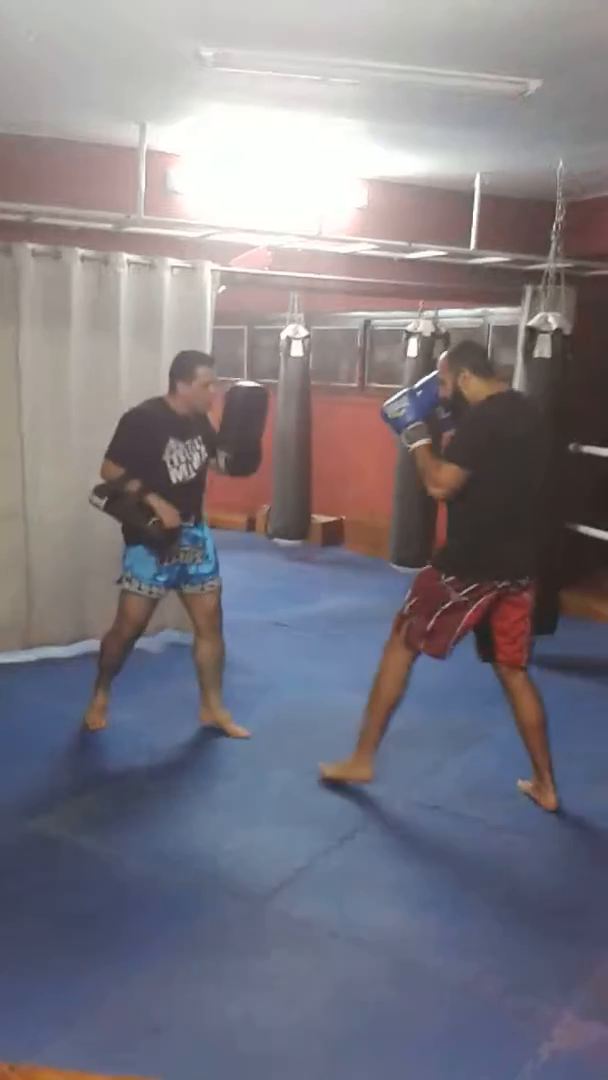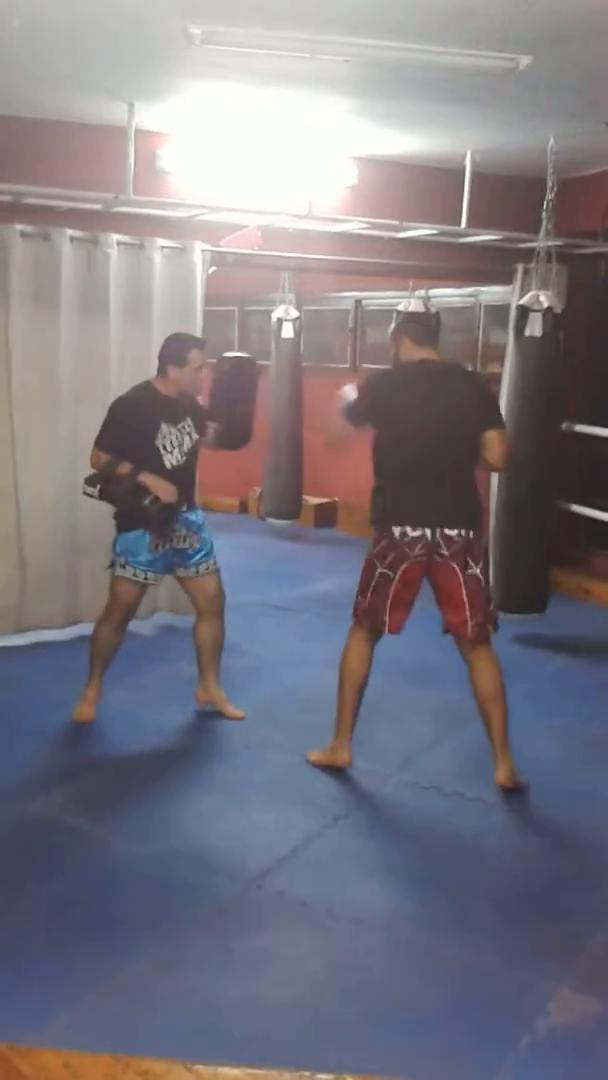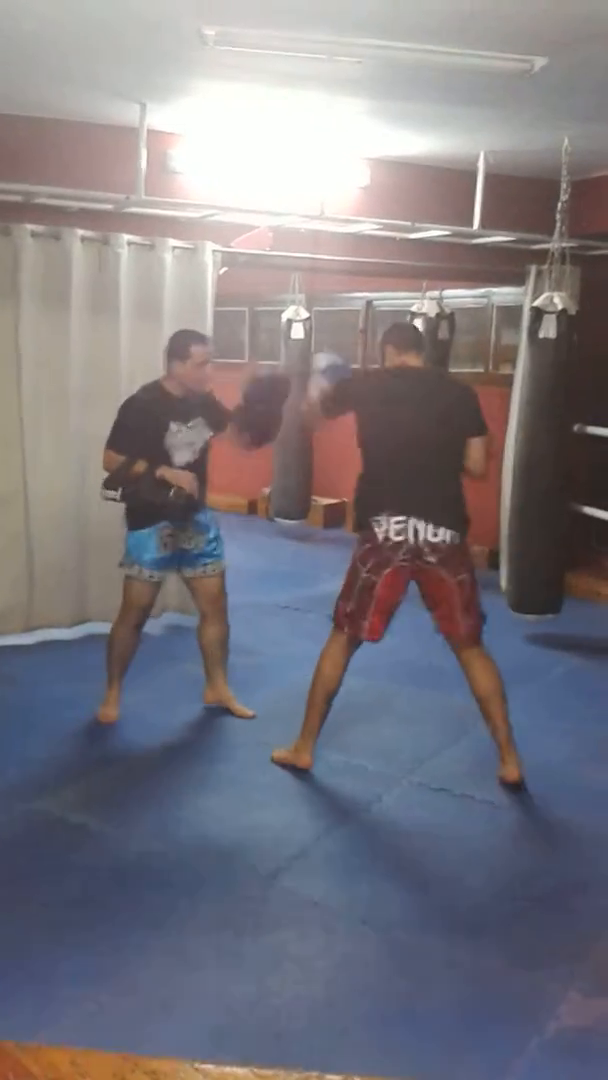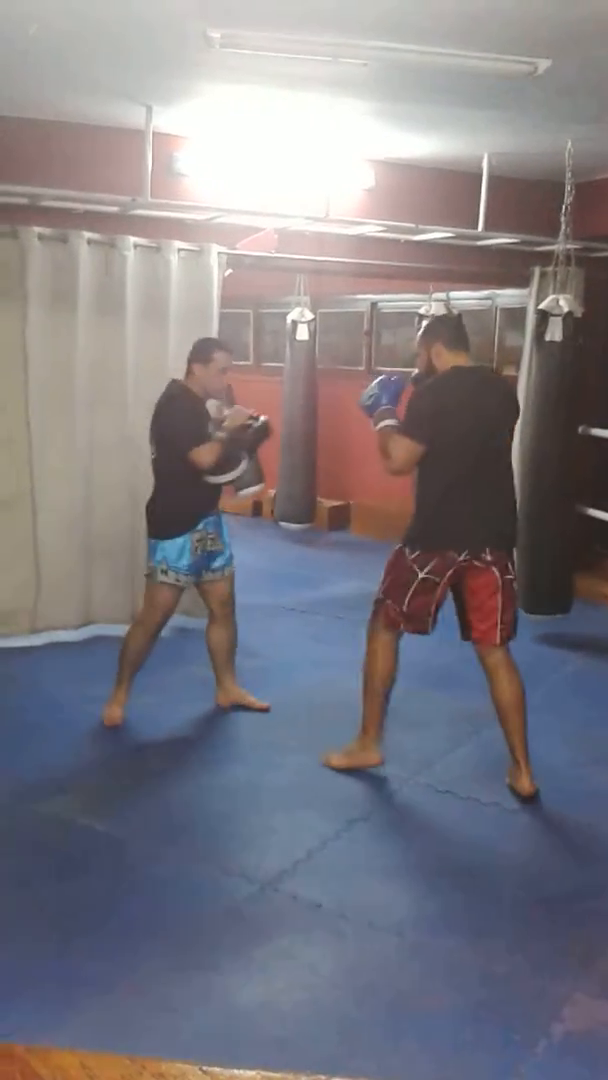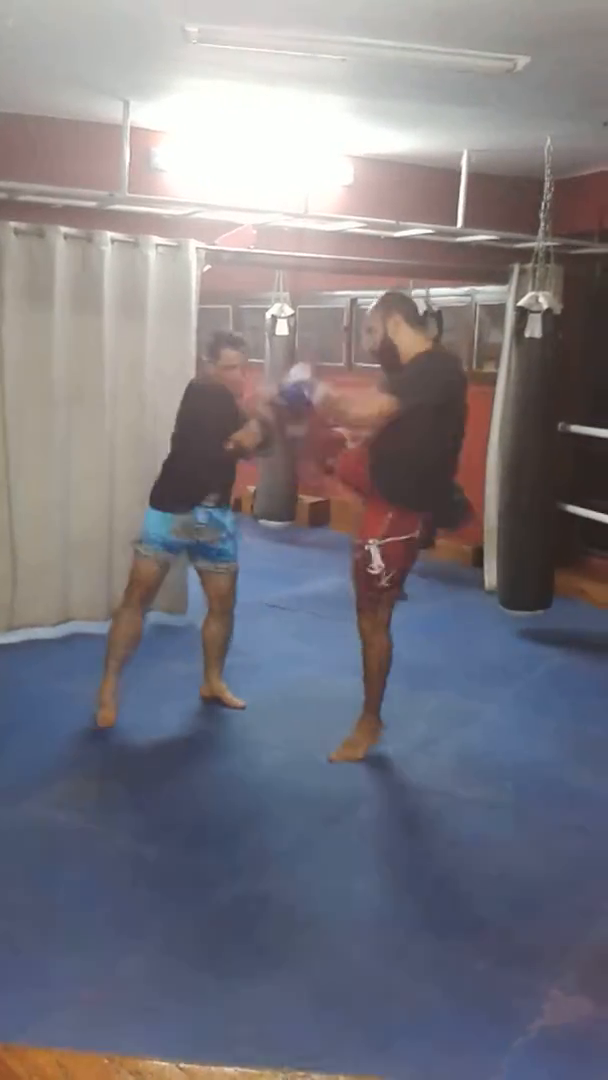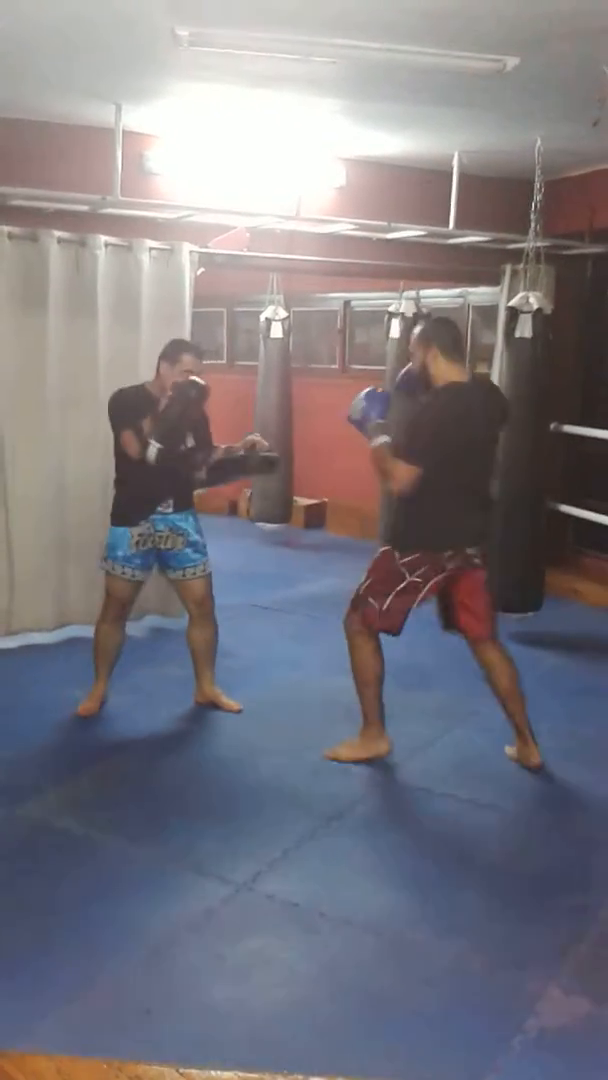
dt=0.5s
person 1, frame 1
left shoulder: (481, 419)
right shoulder: (521, 410)
left elbow: (440, 484)
left wrist: (415, 434)
left hip: (471, 562)
right hip: (517, 563)
left knee: (400, 644)
right knee: (514, 672)
left ankle: (362, 759)
right ankle: (545, 785)
person 1, frame 2
left shoulder: (385, 386)
right shoulder: (475, 387)
right elbow: (497, 459)
left wrist: (355, 411)
left hip: (400, 530)
right hip: (459, 531)
left knee: (363, 634)
right knee: (477, 646)
left ankle: (340, 744)
right ankle: (503, 763)
person 1, frame 3
left shoulder: (368, 385)
right shoulder: (459, 393)
left elbow: (321, 407)
right elbow: (478, 465)
left wrist: (328, 380)
left hip: (386, 534)
right hip: (444, 535)
left knee: (342, 638)
right knee: (469, 647)
left ankle: (303, 747)
right ankle: (509, 761)
person 1, frame 4
left shoulder: (432, 393)
right shoulder: (502, 390)
left elbow: (400, 460)
left wrist: (384, 415)
left hip: (437, 536)
right hip: (493, 537)
left knee: (384, 626)
right knee: (495, 651)
left ankle: (368, 742)
right ankle: (521, 770)
person 1, frame 5
left shoulder: (431, 370)
right shoulder: (423, 367)
left elbow: (362, 413)
left wrist: (322, 396)
left hip: (402, 503)
right hip: (392, 483)
left knee: (373, 614)
left ankle: (369, 724)
person 1, frame 6
left shoulder: (432, 412)
right shoulder: (489, 397)
left elbow: (398, 482)
left wrist: (374, 430)
left hip: (422, 544)
right hip: (469, 540)
left knee: (360, 625)
right knee: (482, 640)
left ankle: (373, 735)
right ankle: (526, 744)
person 2, frame 1
left shoulder: (198, 421)
right shoulder: (142, 420)
right elbow: (110, 471)
right wrist: (154, 500)
left hip: (194, 535)
right hip: (150, 539)
left knee: (210, 623)
right knee: (129, 627)
left ankle: (212, 708)
right ankle: (100, 695)
person 2, frame 2
left shoulder: (186, 402)
right shoulder: (131, 406)
left elbow: (213, 437)
right elbow: (99, 459)
right wrist: (146, 479)
left hip: (187, 519)
right hip: (142, 525)
left knee: (212, 602)
right knee: (119, 610)
left ankle: (209, 688)
right ankle: (91, 690)
person 2, frame 3
left shoulder: (200, 400)
right shoulder: (142, 406)
right elbow: (112, 461)
right wrist: (163, 472)
left hip: (196, 520)
right hip: (152, 524)
left knee: (214, 605)
right knee: (134, 613)
left ankle: (217, 688)
right ankle: (112, 693)
person 2, frame 4
left shoulder: (193, 404)
right shoulder: (177, 404)
right elbow: (205, 458)
left wrist: (229, 432)
right wrist: (229, 430)
left hip: (206, 521)
right hip: (177, 526)
left knee: (223, 607)
right knee: (155, 615)
left ankle: (228, 688)
right ankle: (119, 694)
person 2, frame 5
left shoulder: (224, 398)
right shoulder: (204, 394)
left elbow: (240, 446)
right elbow: (247, 441)
left wrist: (261, 422)
right wrist: (266, 415)
left hip: (214, 512)
right hip: (174, 510)
left knee: (223, 601)
right knee: (138, 595)
left ankle: (213, 682)
right ankle: (109, 688)
person 2, frame 6
left shoulder: (193, 409)
right shoulder: (126, 400)
left elbow: (206, 457)
right elbow: (135, 449)
left wrist: (239, 448)
right wrist: (164, 408)
left hip: (180, 520)
right hip: (133, 522)
left knee: (202, 606)
right knee: (115, 609)
left ankle: (206, 687)
right ankle: (99, 689)
